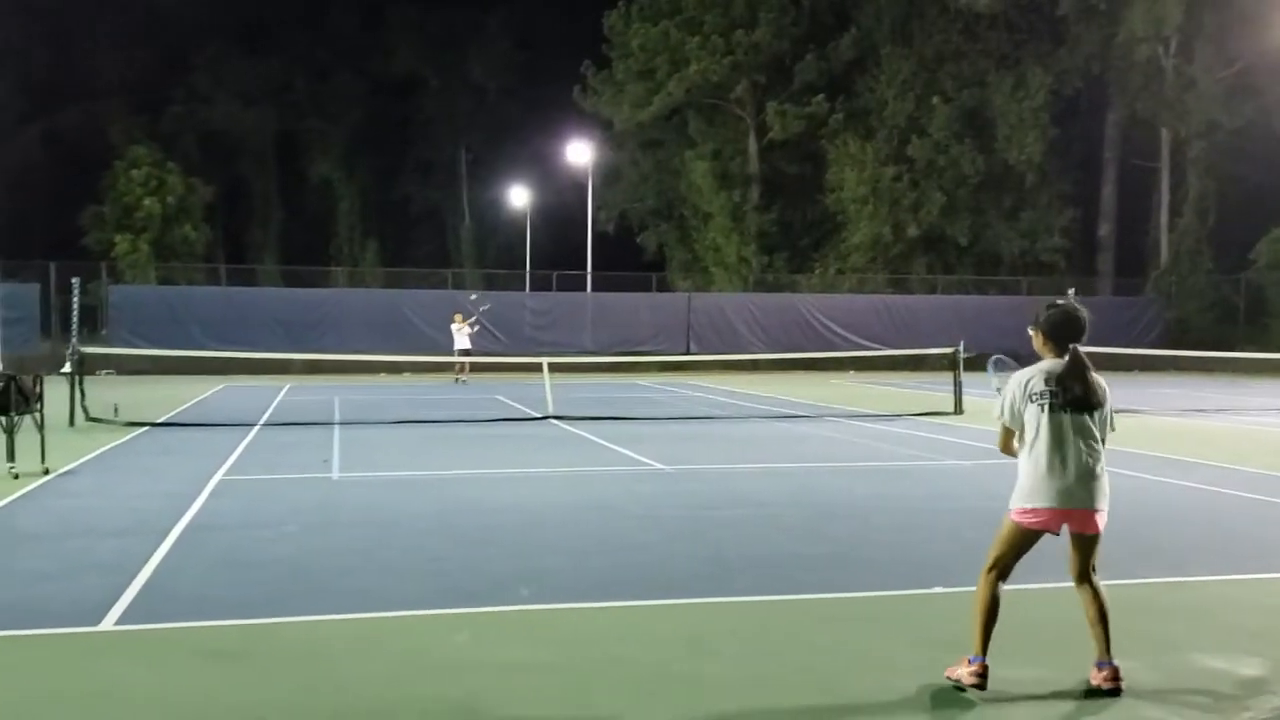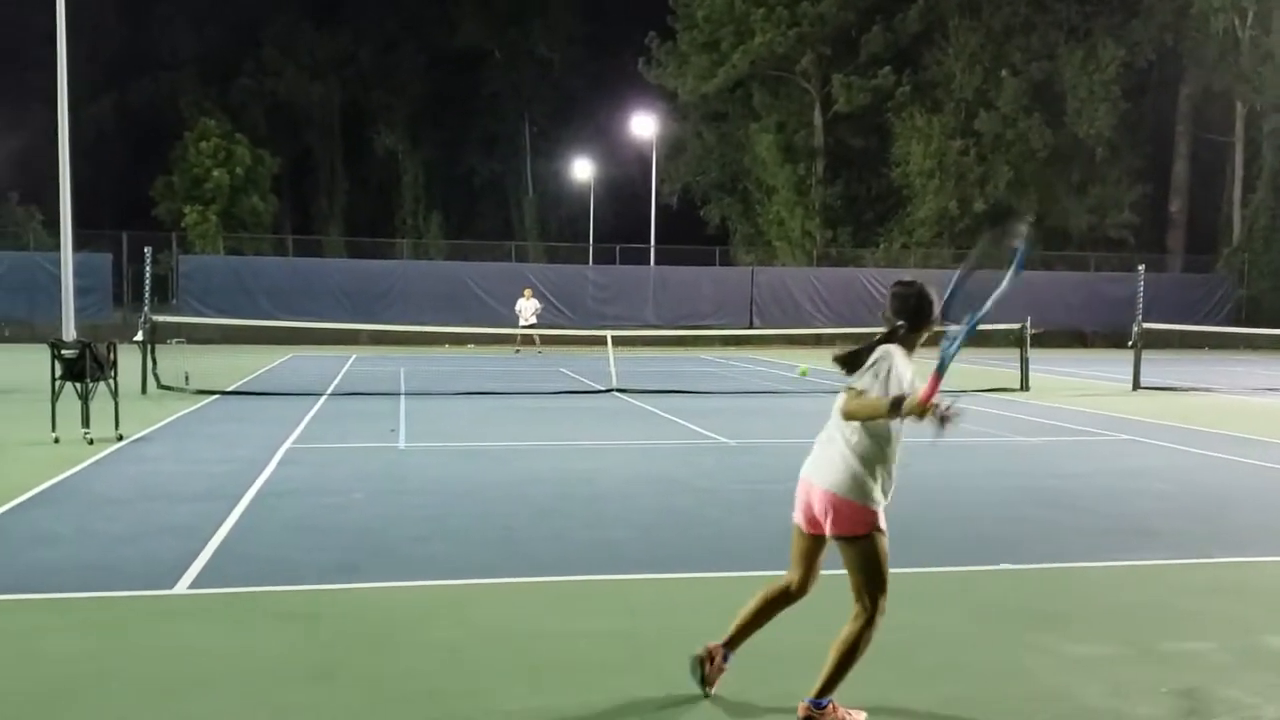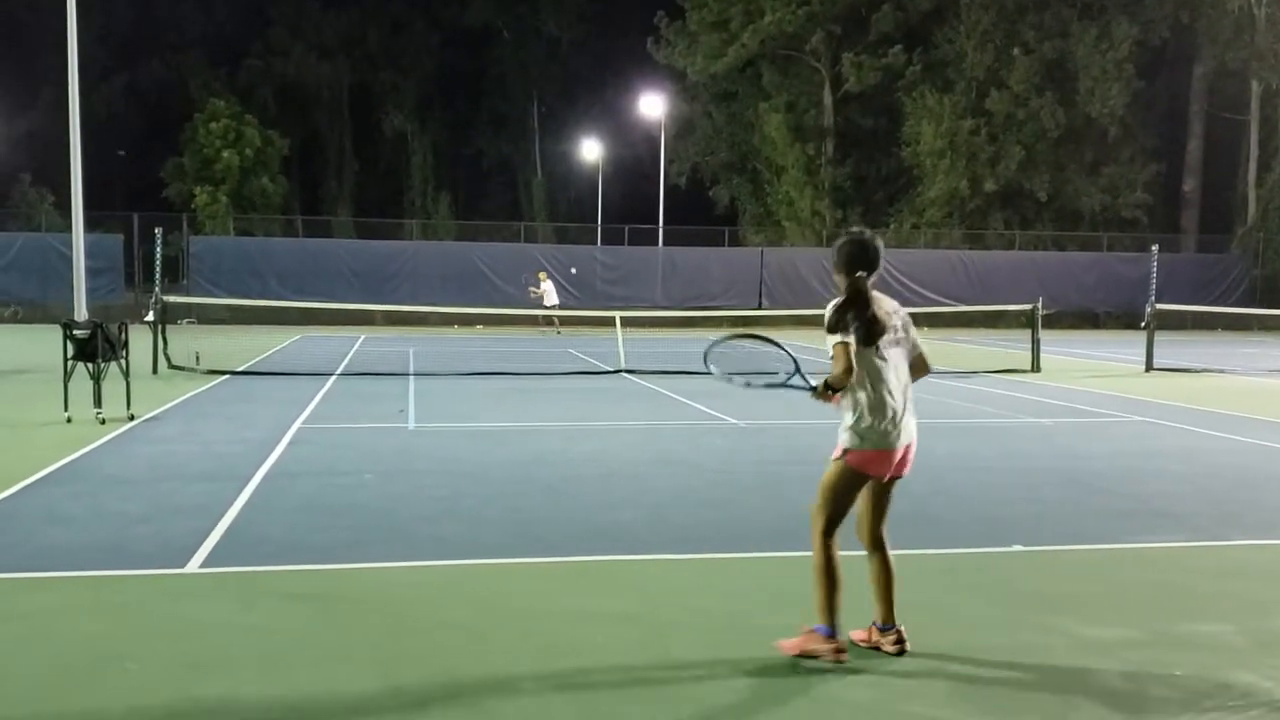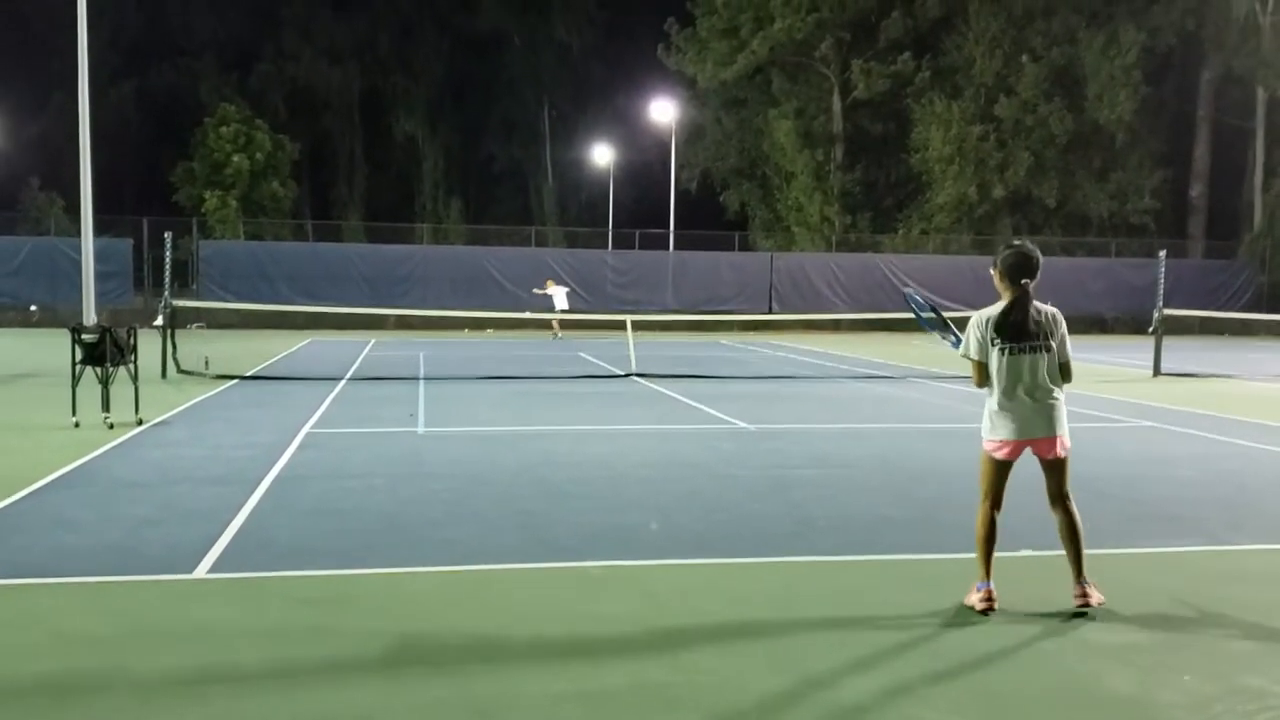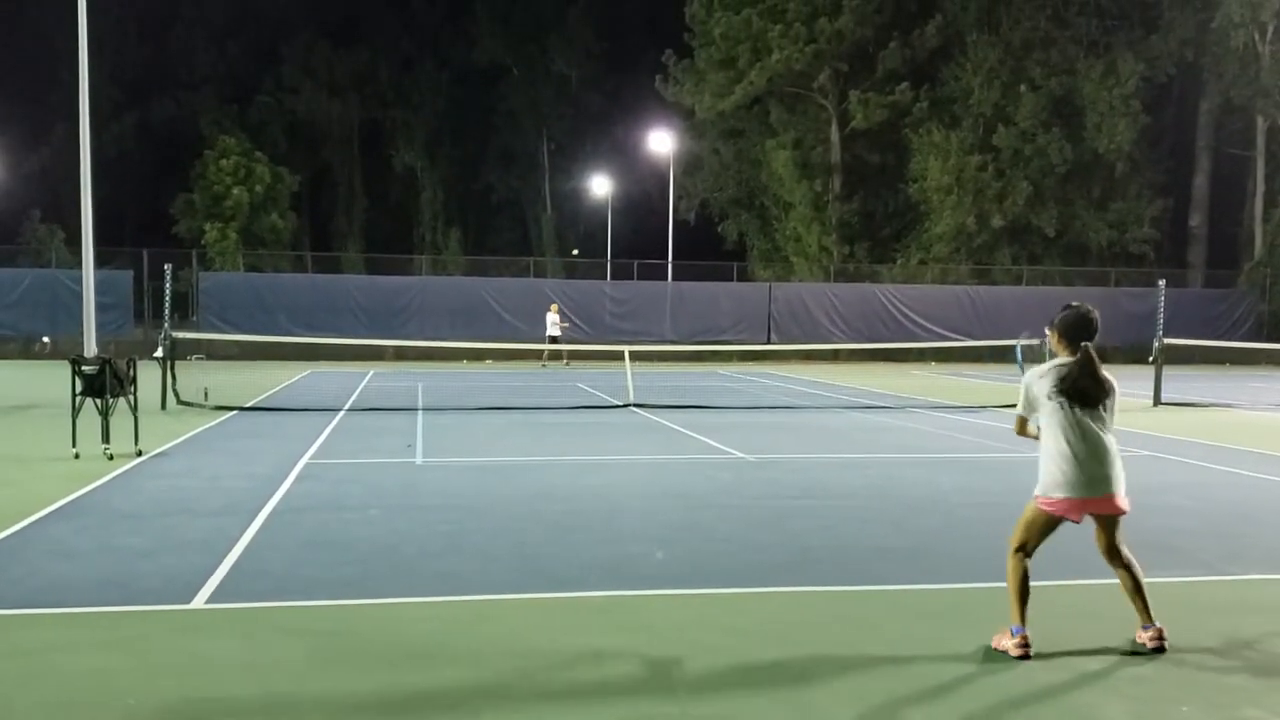
dt=1s
person 1, frame 1
left shoulder: (1025, 379)
right shoulder: (1097, 385)
left elbow: (1005, 445)
right elbow: (1099, 443)
left hip: (1039, 496)
right hip: (1088, 495)
left knee: (993, 574)
right knee: (1084, 577)
left ankle: (976, 664)
right ankle: (1106, 667)
person 1, frame 2
left shoulder: (880, 351)
right shoulder: (894, 360)
right elbow: (850, 409)
left wrist: (914, 407)
right wrist: (900, 406)
left hip: (816, 483)
right hip: (851, 497)
left knee: (796, 585)
right knee: (871, 607)
left ankle: (718, 654)
person 1, frame 3
left shoulder: (842, 310)
right shoulder: (891, 309)
left elbow: (845, 370)
right elbow: (921, 367)
left wrist: (826, 388)
left hip: (867, 439)
right hip: (901, 436)
left knee: (822, 531)
right knee: (872, 532)
left ankle: (827, 635)
right ankle: (888, 630)
person 1, frame 4
left shoulder: (984, 320)
right shoulder: (1052, 317)
left elbow: (980, 380)
right elbow: (1066, 375)
left hip: (1004, 424)
right hip: (1049, 423)
left knee: (989, 505)
right knee: (1061, 501)
left ankle: (984, 590)
right ankle: (1081, 586)
person 1, frame 5
left shoulder: (1038, 376)
right shoulder: (1106, 381)
left elbow: (1021, 428)
right elbow: (1102, 431)
left hip: (1061, 486)
right hip: (1106, 482)
left knee: (1019, 550)
right knee: (1114, 551)
left ankle: (1017, 635)
right ankle: (1151, 628)
